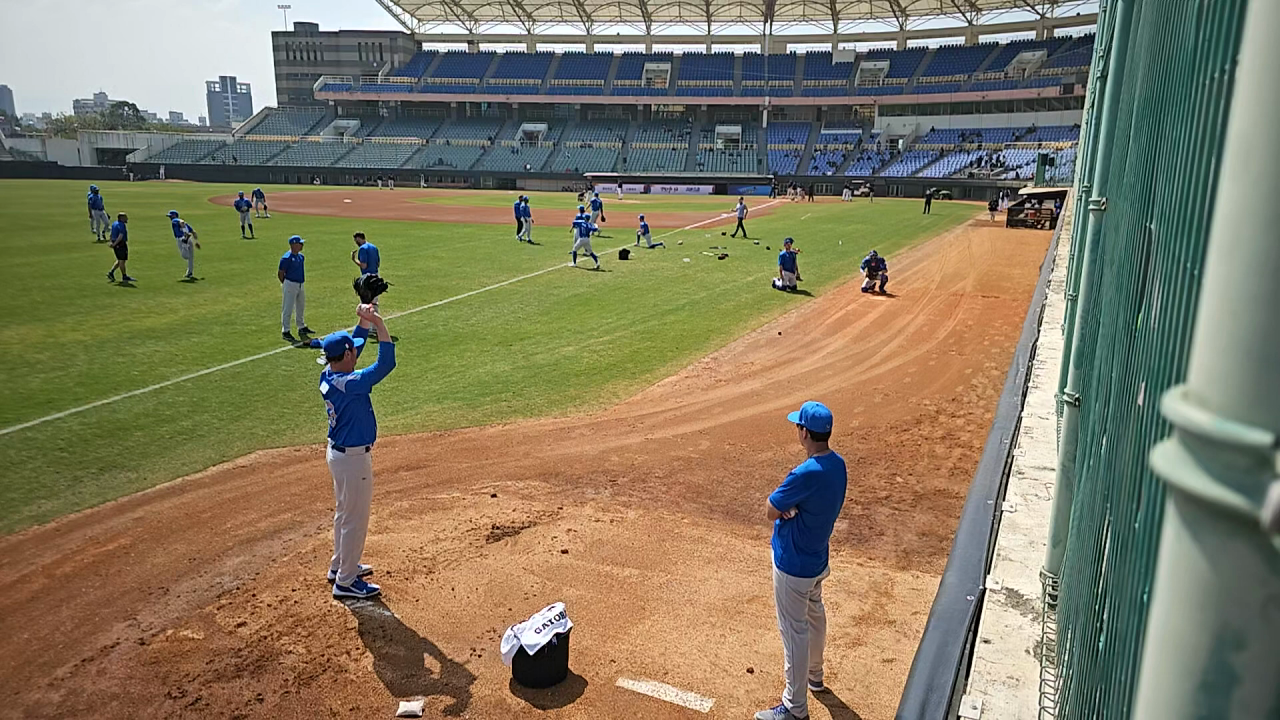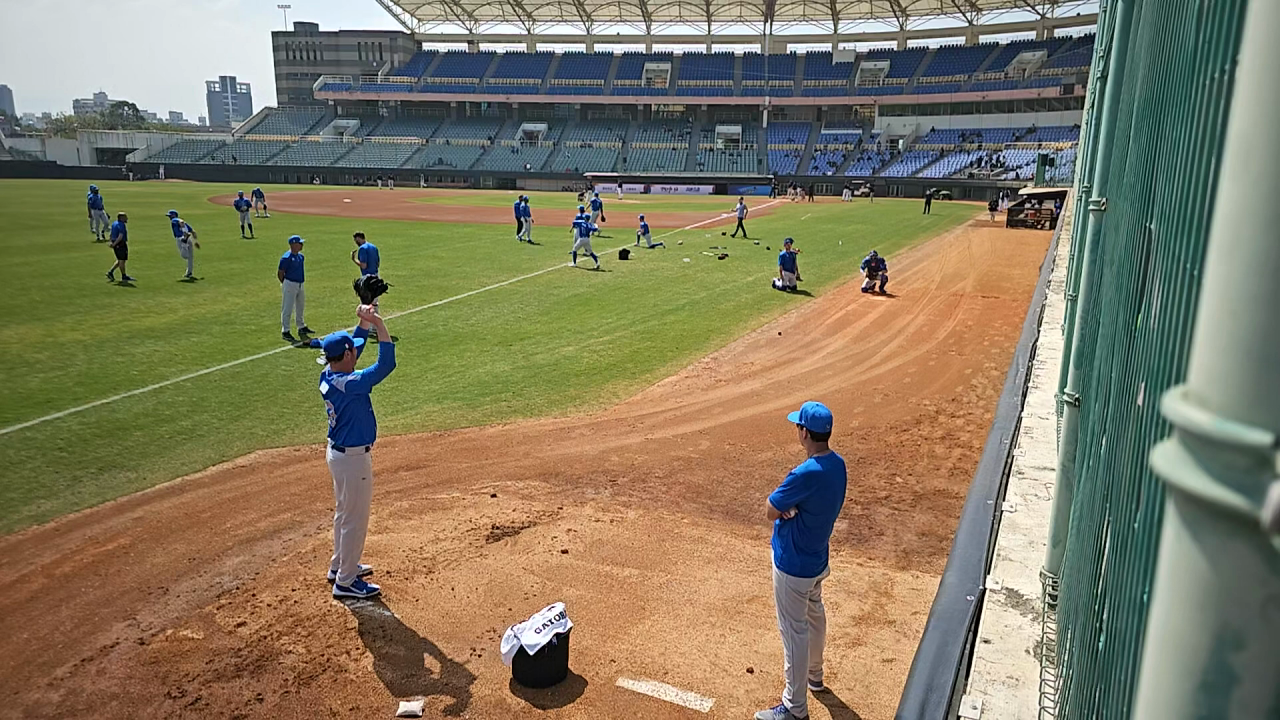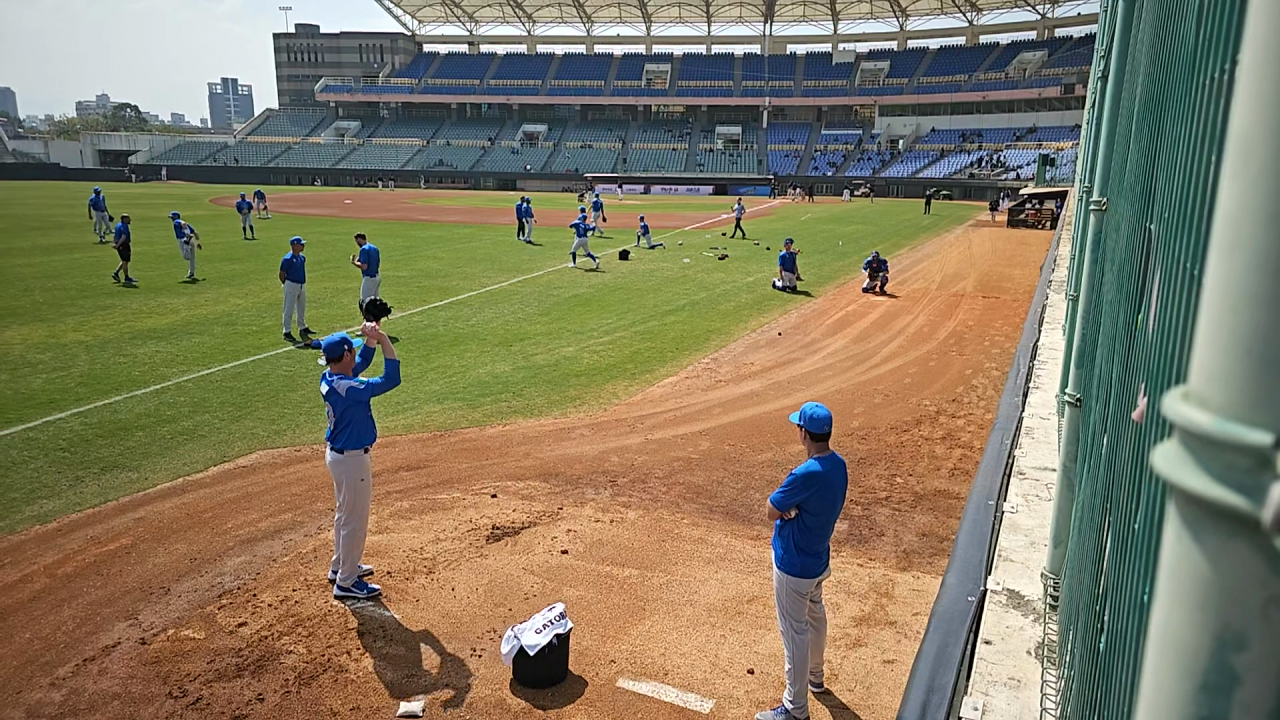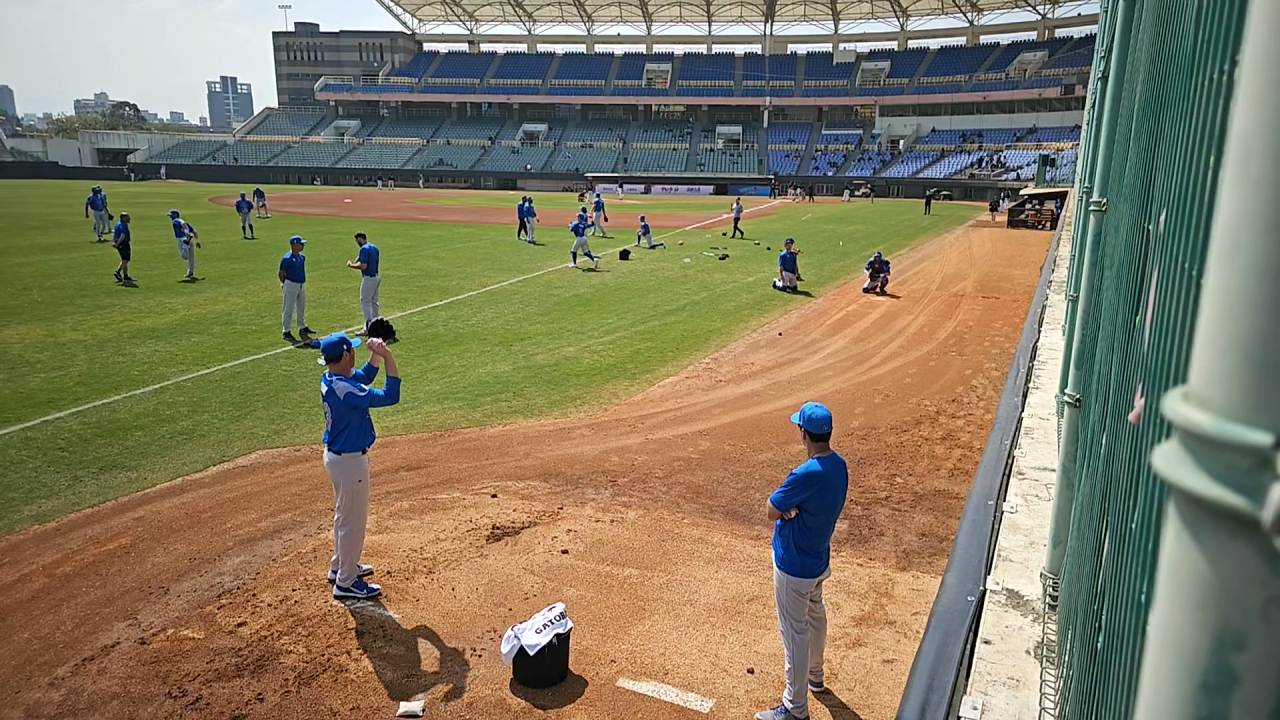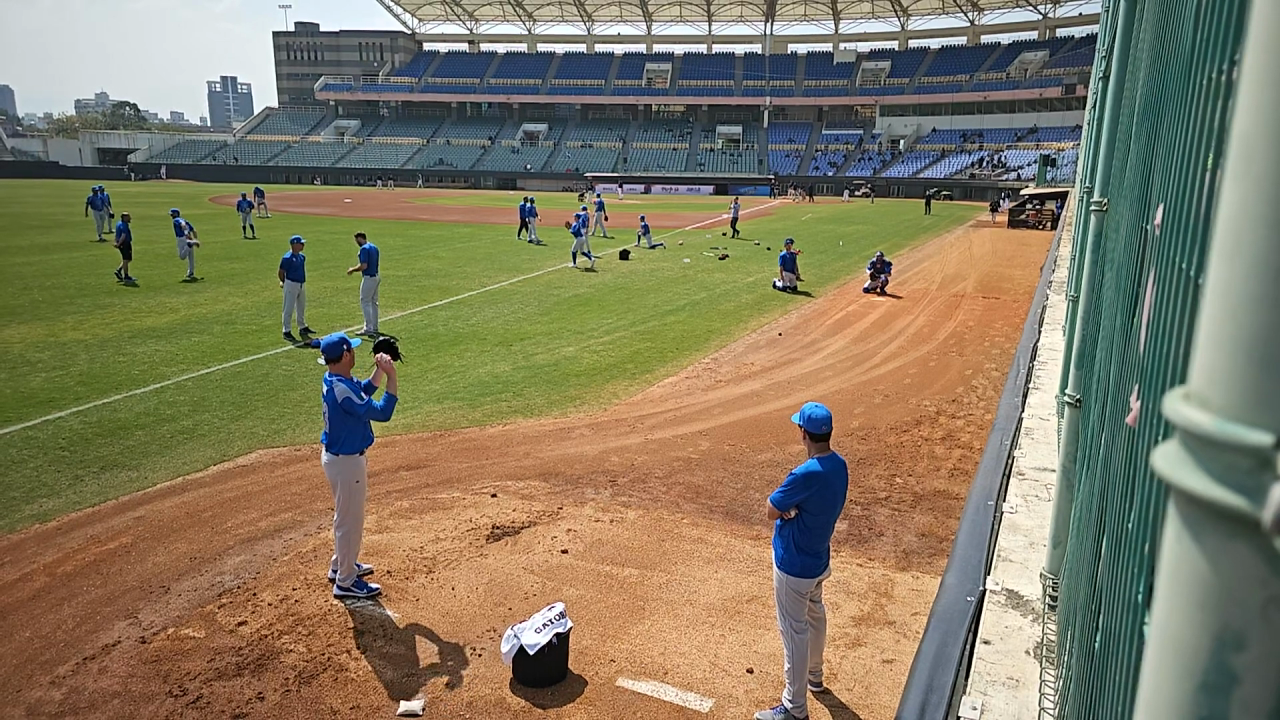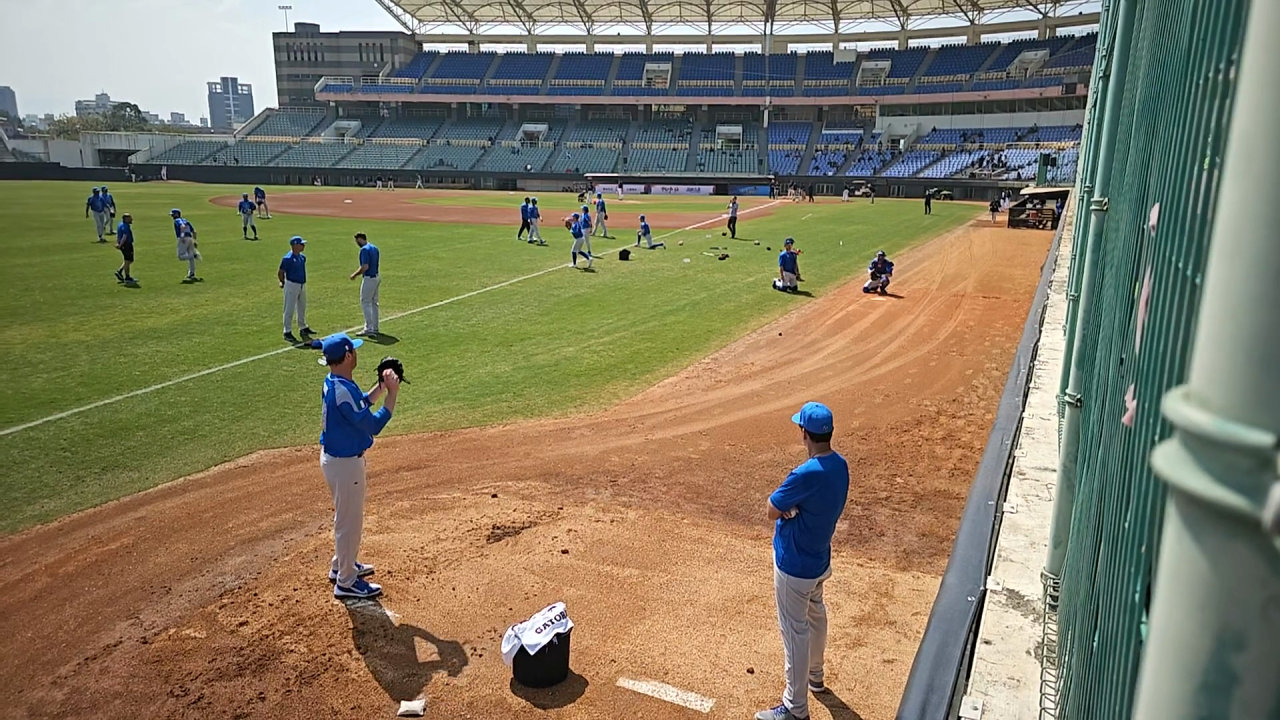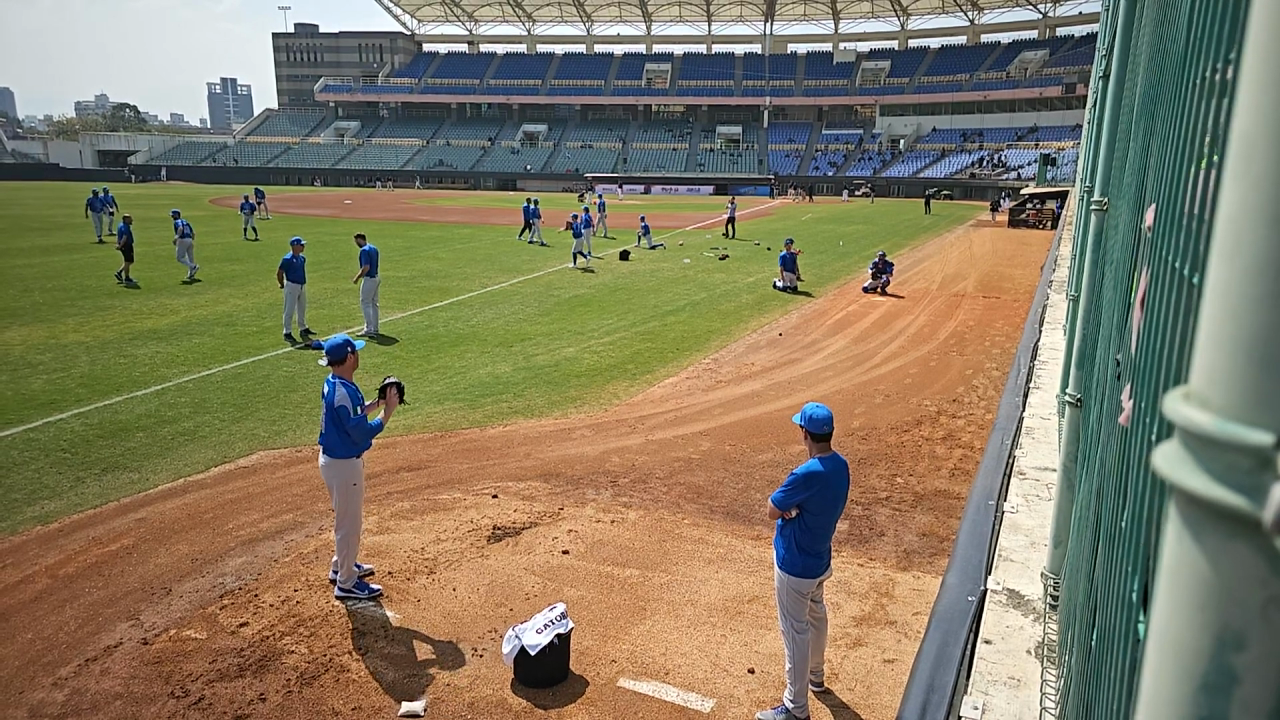
dt=0.7s
person 1, frame 1
left shoulder: (806, 473)
right shoulder: (838, 464)
left elbow: (771, 511)
left wrist: (784, 504)
right wrist: (791, 505)
left hip: (794, 565)
right hip: (818, 559)
left knee: (795, 631)
right knee: (814, 616)
right ankle: (814, 675)
person 1, frame 2
left shoulder: (806, 474)
right shoulder: (838, 464)
left elbow: (771, 511)
left wrist: (784, 505)
right wrist: (790, 506)
left hip: (793, 564)
right hip: (818, 558)
left knee: (794, 631)
right knee: (814, 615)
right ankle: (814, 675)
person 1, frame 3
left shoulder: (806, 474)
right shoulder: (839, 465)
left elbow: (772, 511)
left wrist: (785, 505)
right wrist: (792, 505)
left hip: (794, 565)
right hip: (818, 559)
left knee: (795, 632)
right knee: (815, 616)
right ankle: (815, 676)
person 1, frame 4
left shoulder: (806, 474)
right shoulder: (839, 465)
left elbow: (771, 511)
right wrist: (792, 505)
left hip: (794, 564)
right hip: (818, 558)
left knee: (795, 632)
right knee: (815, 616)
right ankle: (815, 676)
person 1, frame 5
left shoulder: (806, 474)
right shoulder: (839, 465)
left elbow: (772, 510)
left wrist: (785, 504)
right wrist: (792, 506)
left hip: (794, 565)
right hip: (818, 559)
left knee: (794, 632)
right knee: (815, 616)
right ankle: (814, 676)
person 1, frame 6
left shoulder: (806, 474)
right shoulder: (840, 465)
left elbow: (772, 510)
left wrist: (787, 504)
right wrist: (793, 505)
left hip: (795, 565)
right hip: (819, 559)
left knee: (795, 631)
right knee: (815, 616)
right ankle: (815, 675)
person 1, frame 7
left shoulder: (807, 474)
right shoulder: (841, 466)
left elbow: (772, 511)
left wrist: (787, 504)
right wrist: (793, 506)
left hip: (795, 565)
right hip: (820, 559)
left knee: (795, 631)
right knee: (816, 616)
right ankle: (816, 675)
person 2, frame 1
left shoulder: (328, 375)
right shoulder: (348, 384)
left elbow: (354, 343)
right elbow: (386, 363)
left wrist: (365, 320)
right wrist: (378, 323)
left hip: (338, 452)
right hip: (353, 458)
left knee: (344, 513)
right knee: (355, 519)
left ankle: (340, 565)
right ankle: (346, 581)
person 2, frame 2
left shoulder: (328, 376)
right shoulder: (348, 384)
left elbow: (356, 344)
right elbow: (386, 364)
left wrist: (365, 321)
right wrist: (378, 323)
left hip: (338, 452)
right hip: (353, 458)
left knee: (345, 513)
right knee: (355, 518)
left ankle: (340, 566)
right ankle: (345, 582)
person 2, frame 3
left shoulder: (329, 378)
right shoulder: (346, 387)
left elbow: (362, 362)
right elbow: (392, 380)
left wrist: (370, 338)
right wrist: (383, 339)
left hip: (338, 453)
right hip: (351, 459)
left knee: (345, 514)
right knee: (354, 520)
left ankle: (341, 566)
right ankle: (346, 582)
person 2, frame 4
left shoulder: (331, 378)
right shoulder: (343, 389)
left elbow: (364, 377)
right elbow: (390, 396)
left wrist: (377, 354)
right wrist: (389, 357)
left hip: (337, 454)
right hip: (349, 460)
left knee: (345, 515)
right knee: (353, 520)
left ankle: (341, 566)
right ankle: (345, 582)
person 2, frame 5
left shoulder: (334, 379)
right shoulder: (341, 390)
left elbow: (364, 391)
right elbow: (383, 413)
left wrist: (380, 370)
right wrist: (392, 376)
left hip: (337, 455)
right hip: (346, 461)
left knee: (346, 515)
right knee: (350, 520)
left ankle: (341, 565)
right ankle: (346, 582)
person 2, frame 6
left shoulder: (335, 382)
right shoulder: (343, 390)
left elbow: (360, 405)
right elbow: (373, 425)
left wrist: (382, 385)
right wrist: (392, 394)
left hip: (336, 456)
right hip: (345, 462)
left knee: (347, 516)
right knee: (350, 520)
left ankle: (342, 565)
right ankle: (346, 582)
person 2, frame 7
left shoulder: (333, 383)
right shoulder: (343, 392)
right elbow: (362, 434)
left wrist: (378, 402)
right wrist: (389, 410)
left hip: (334, 457)
right hip: (343, 464)
left knee: (347, 518)
right knee: (349, 522)
left ankle: (342, 566)
right ankle: (346, 583)
